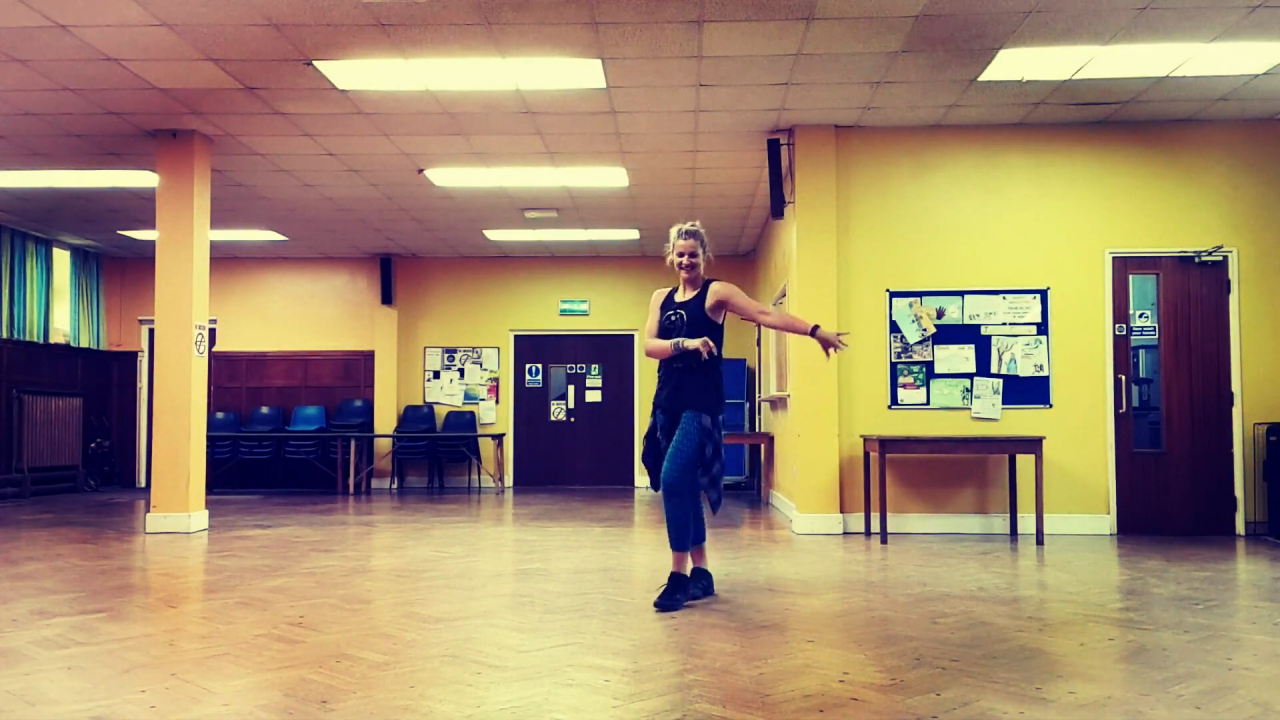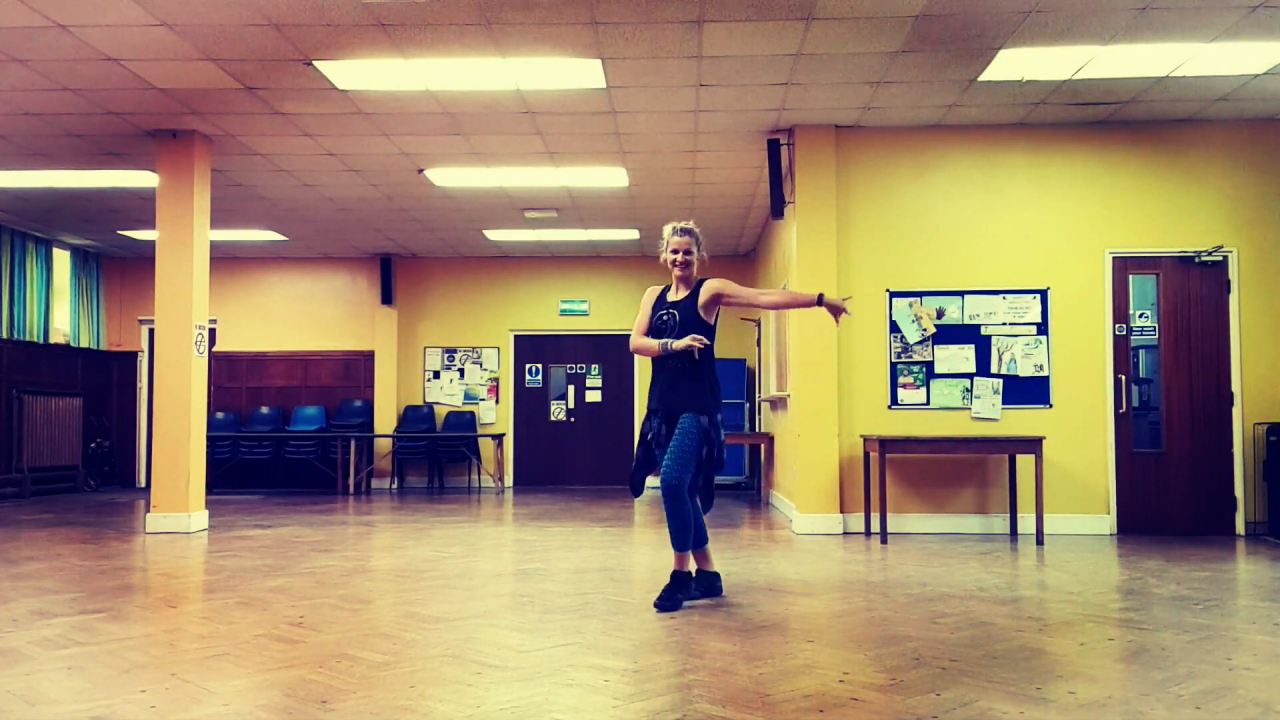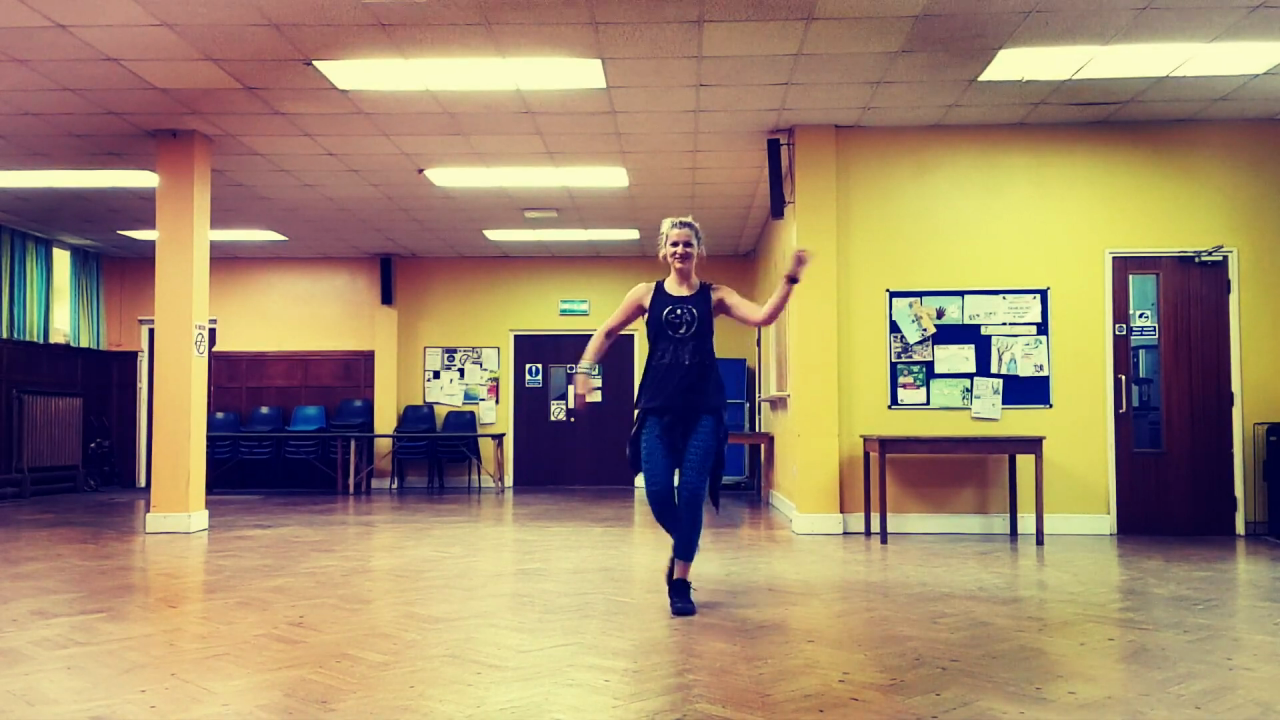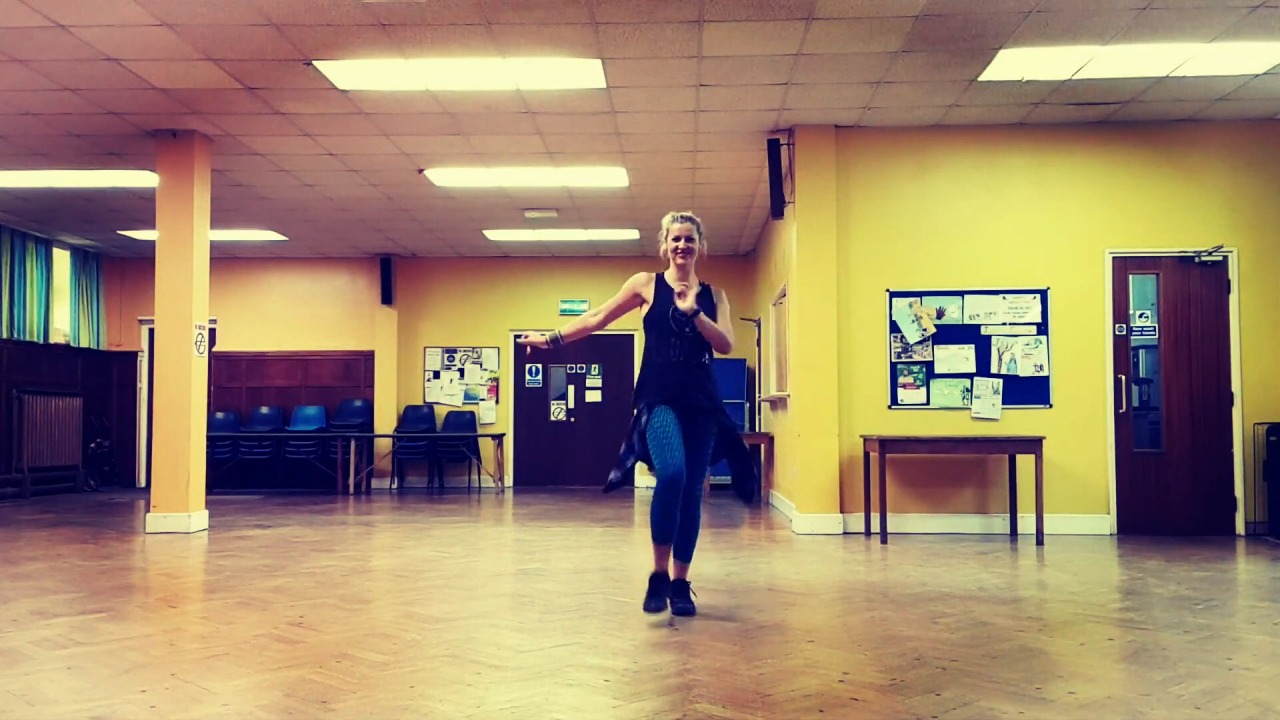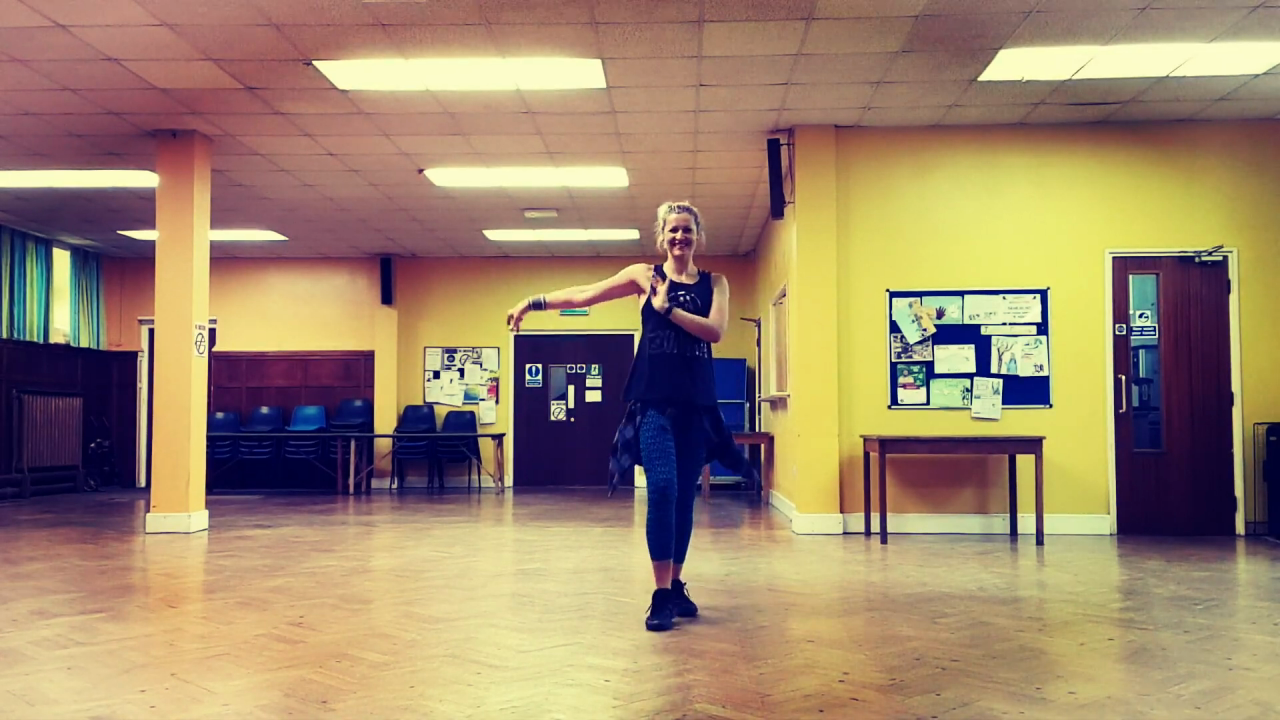
dt=0.3s
person 1, frame 1
left shoulder: (717, 292)
right shoulder: (661, 297)
left elbow: (765, 314)
right elbow: (649, 345)
left wrist: (815, 330)
right wrist: (685, 343)
left hip: (701, 403)
right hip: (667, 404)
left knee: (673, 479)
right knee: (683, 485)
left ankle: (679, 576)
right ankle: (700, 573)
person 1, frame 2
left shoulder: (710, 291)
right shoulder: (654, 296)
left elbow: (768, 298)
right elbow: (635, 342)
left wrist: (821, 298)
right wrist: (675, 343)
left hip: (698, 403)
right hip: (662, 405)
left knee: (676, 481)
right knee: (680, 489)
left ankle: (680, 575)
right ankle: (707, 573)
person 1, frame 3
left shoulder: (715, 294)
right shoulder: (646, 293)
left elbow: (762, 317)
right elbow: (605, 333)
left wrist: (788, 281)
right wrist: (585, 370)
left hip: (704, 405)
right hip: (658, 404)
left knee: (693, 491)
right knee: (658, 489)
left ankle: (680, 581)
right ankle: (680, 544)
person 1, frame 4
left shoulder: (713, 293)
right shoulder: (647, 284)
left elbow: (725, 343)
right elbow: (597, 319)
left wrist: (692, 313)
right wrist: (550, 340)
left hip: (703, 403)
right hip: (659, 399)
left knee: (691, 492)
right knee: (671, 476)
left ankle: (679, 582)
right ankle: (659, 574)
person 1, frame 5
left shoulder: (714, 283)
right shoulder: (643, 275)
left elbow: (715, 331)
right elbow: (584, 295)
left wrist: (667, 309)
right wrist: (532, 302)
left hip: (696, 400)
right hip: (653, 398)
left knee: (684, 495)
right knee: (662, 489)
left ankle: (675, 584)
right ankle: (661, 593)
